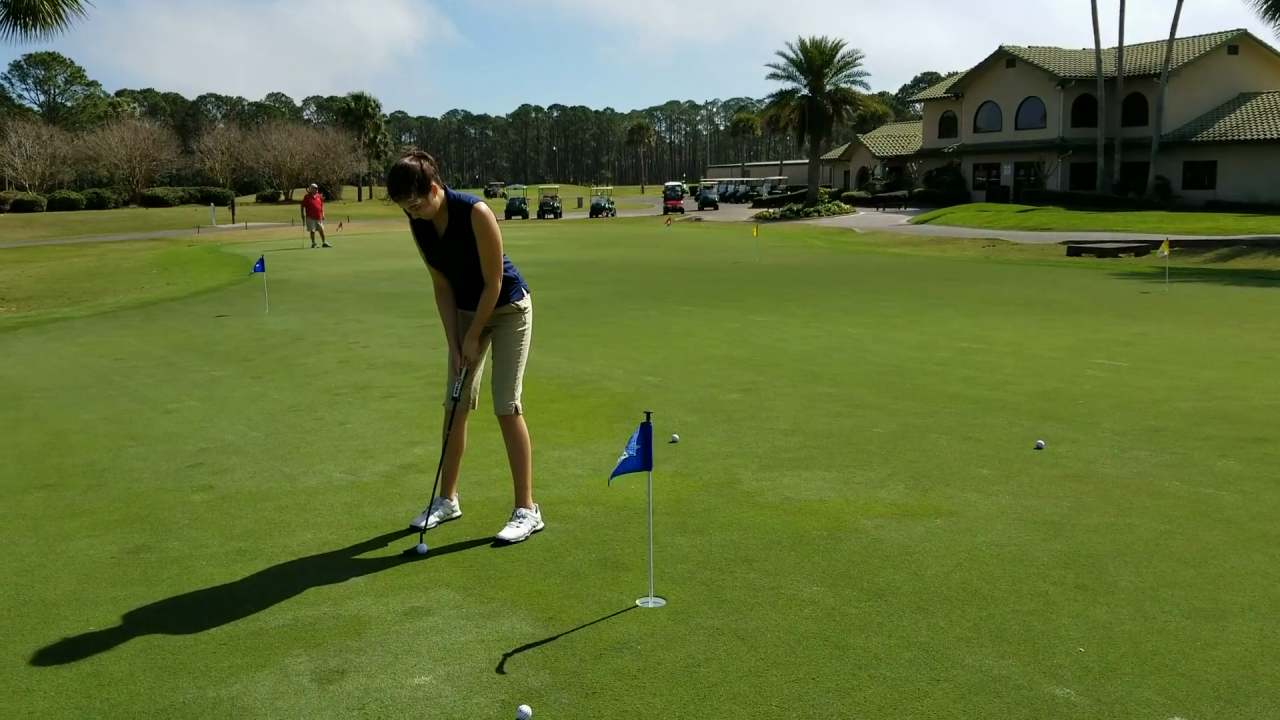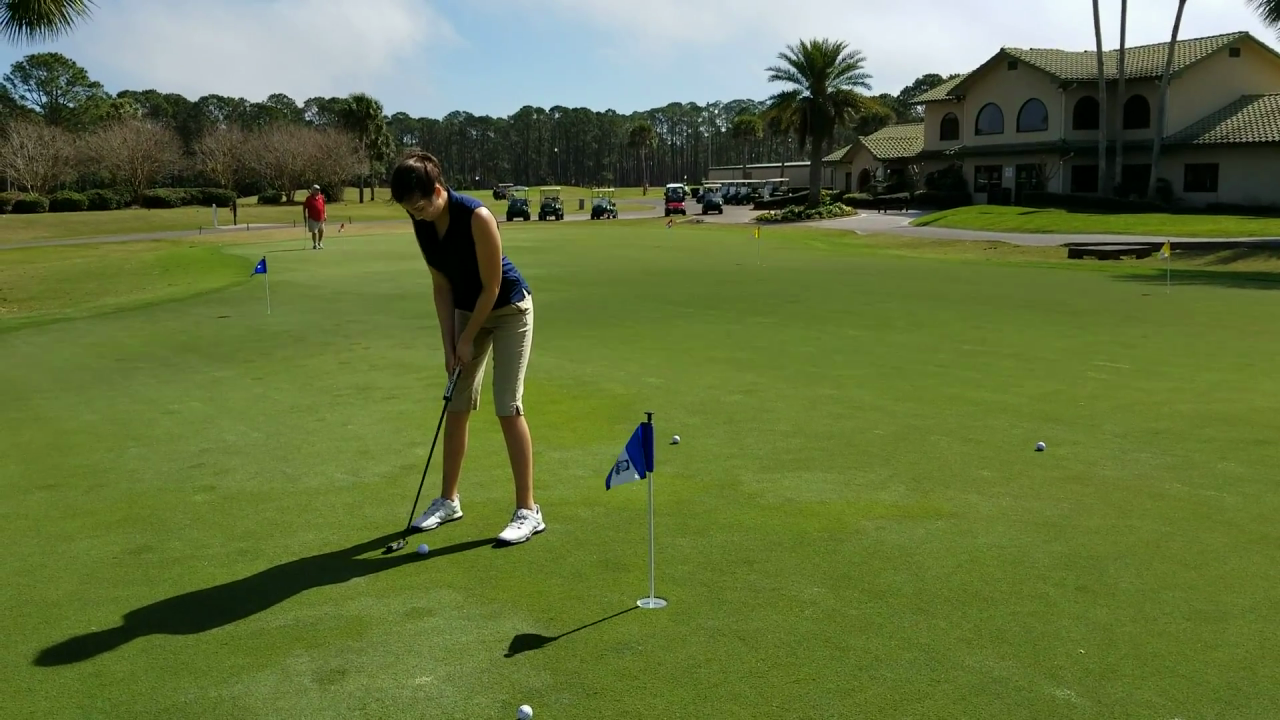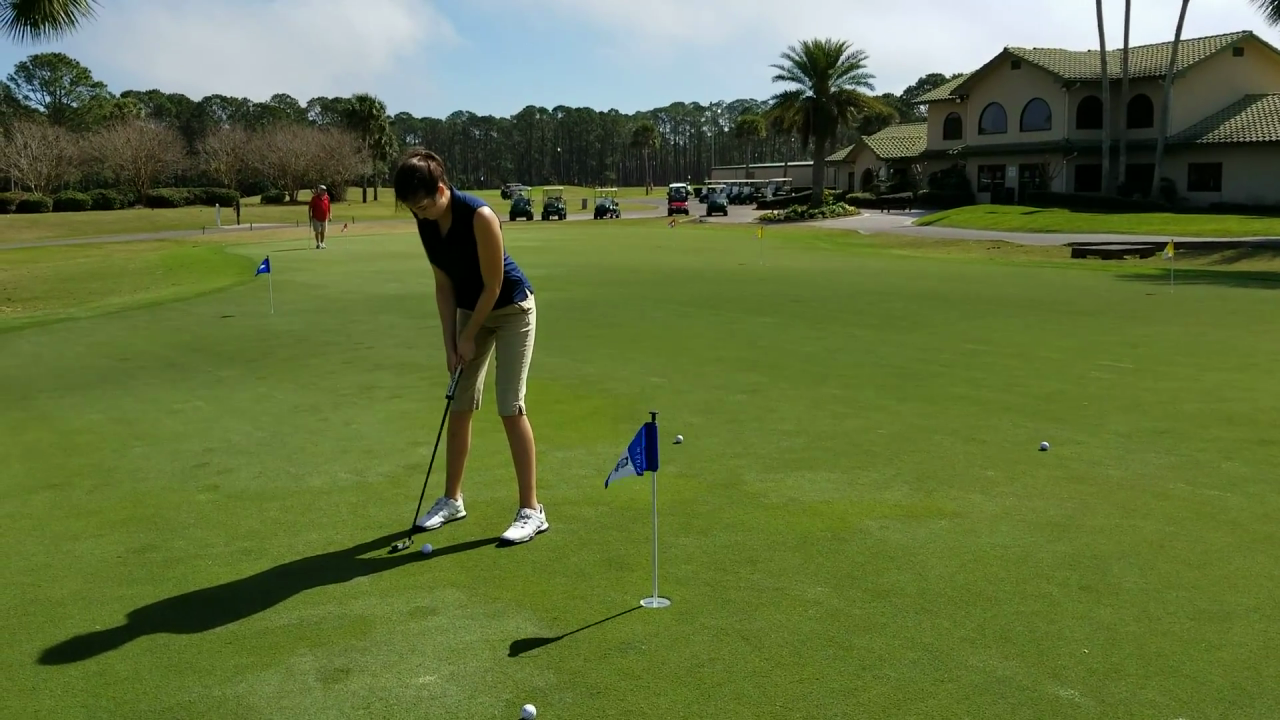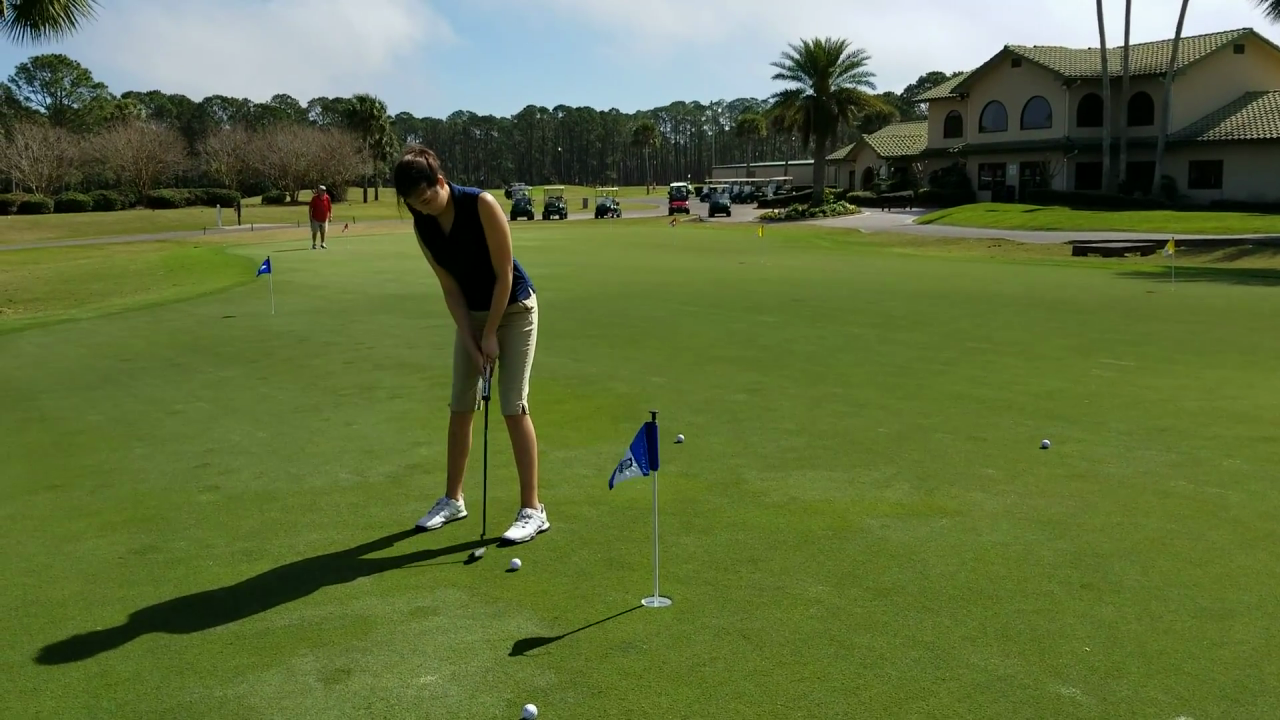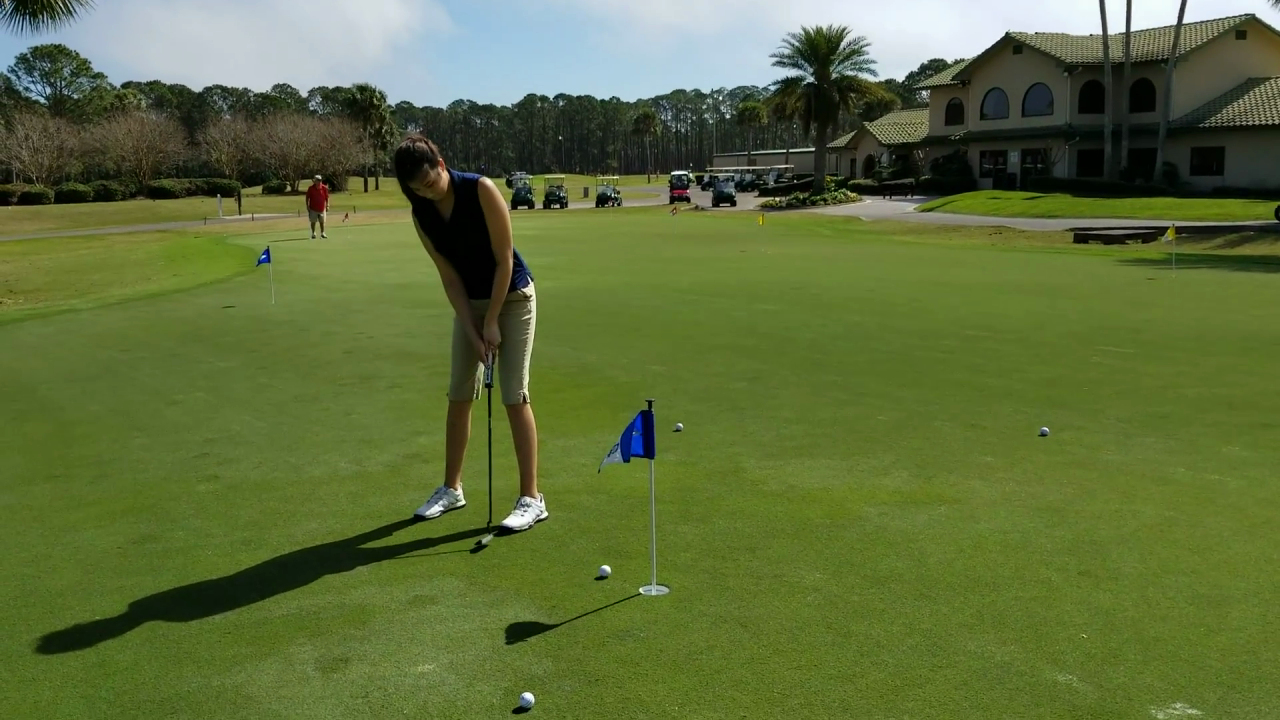
dt=0.4s
person 1, frame 1
left shoulder: (475, 212)
right shoulder: (419, 225)
left elbow: (494, 282)
right elbow: (442, 286)
left wrist: (473, 338)
right wrist: (454, 342)
left hip: (507, 307)
right hip: (466, 310)
left knee: (506, 406)
right knee: (455, 407)
left ankle: (527, 509)
right ankle: (447, 499)
person 1, frame 2
left shoulder: (476, 216)
right shoulder: (421, 224)
left elbow: (492, 287)
right elbow: (442, 285)
left wrist: (467, 339)
right wrist: (449, 343)
left hip: (508, 309)
right hip: (467, 310)
left knee: (508, 406)
right knee: (456, 407)
left ankle: (528, 510)
right ankle: (448, 499)
person 1, frame 3
left shoulder: (479, 215)
right shoulder: (425, 223)
left elbow: (493, 285)
right elbow: (444, 284)
left wrist: (468, 338)
right wrist: (450, 342)
left hip: (511, 308)
right hip: (469, 310)
left knee: (510, 406)
right knee: (458, 406)
left ankle: (532, 510)
right ankle: (452, 499)
person 1, frame 4
left shoulder: (481, 204)
right shoulder: (423, 225)
left elbow: (504, 273)
right elbow: (450, 287)
left wrist: (491, 334)
right wrist: (472, 343)
left hip: (514, 307)
right hip: (471, 311)
left knee: (513, 406)
right knee: (460, 406)
left ankle: (533, 509)
right ankle: (453, 499)
person 1, frame 5
left shoulder: (481, 189)
right shoulder: (421, 213)
left elbow: (504, 258)
right elbow: (449, 276)
left wrist: (492, 322)
right wrist: (472, 331)
left hip: (512, 296)
right hip: (470, 301)
left knee: (513, 395)
right knee: (459, 395)
left ankle: (531, 498)
right ankle: (451, 488)
